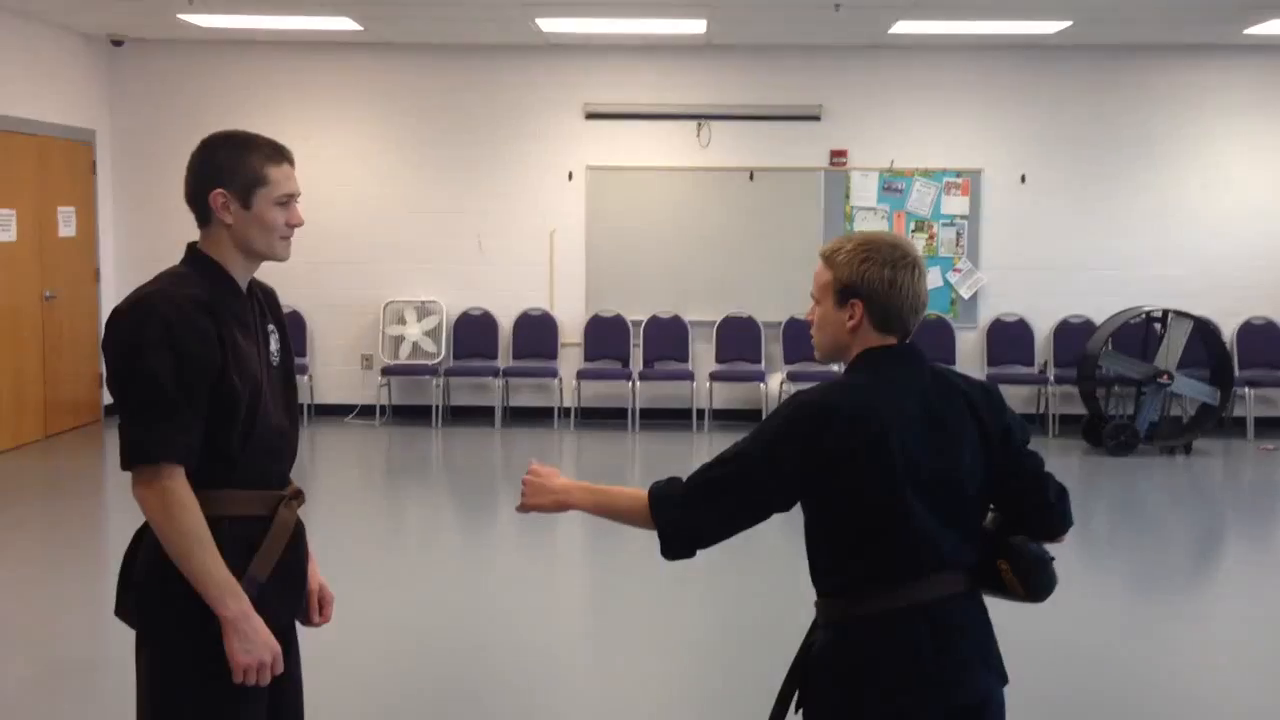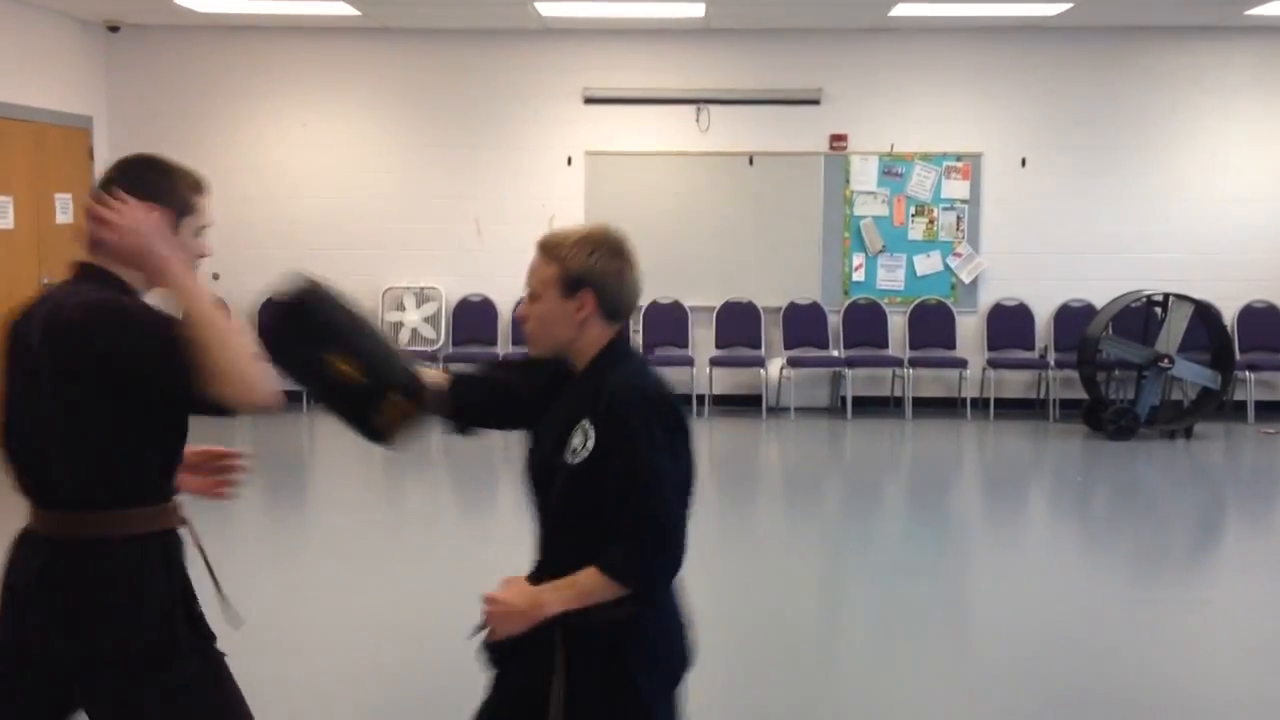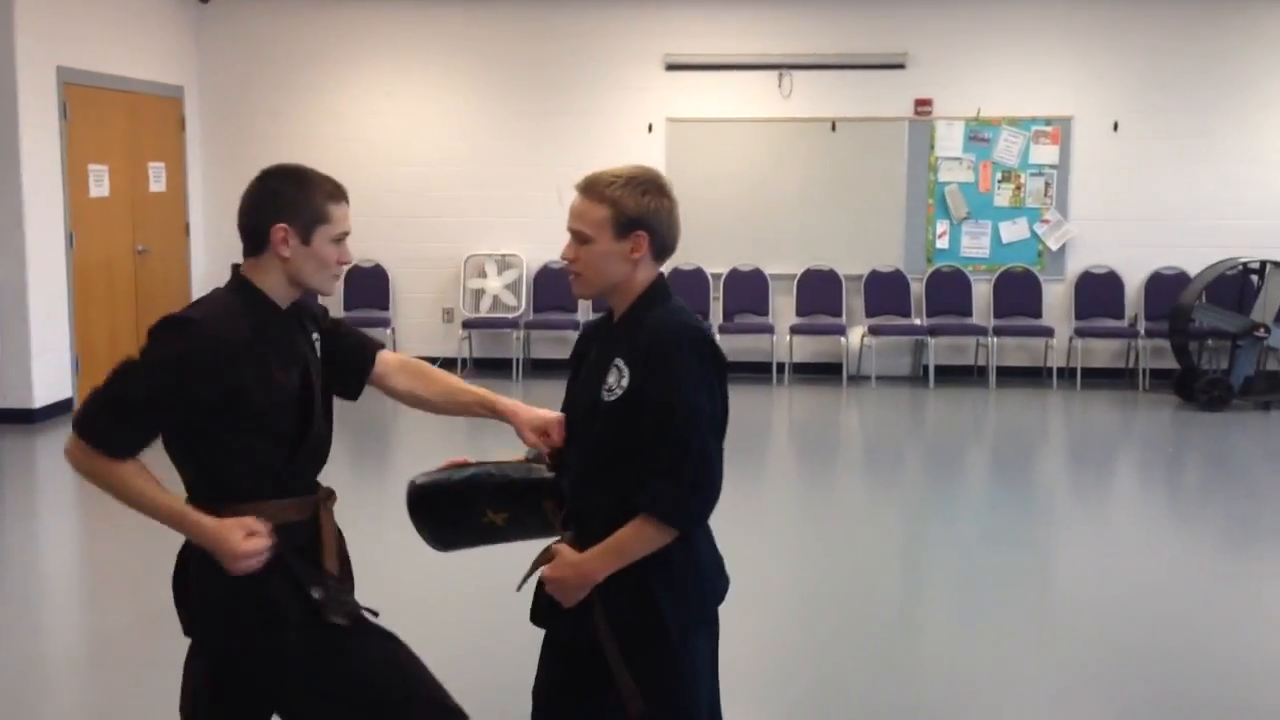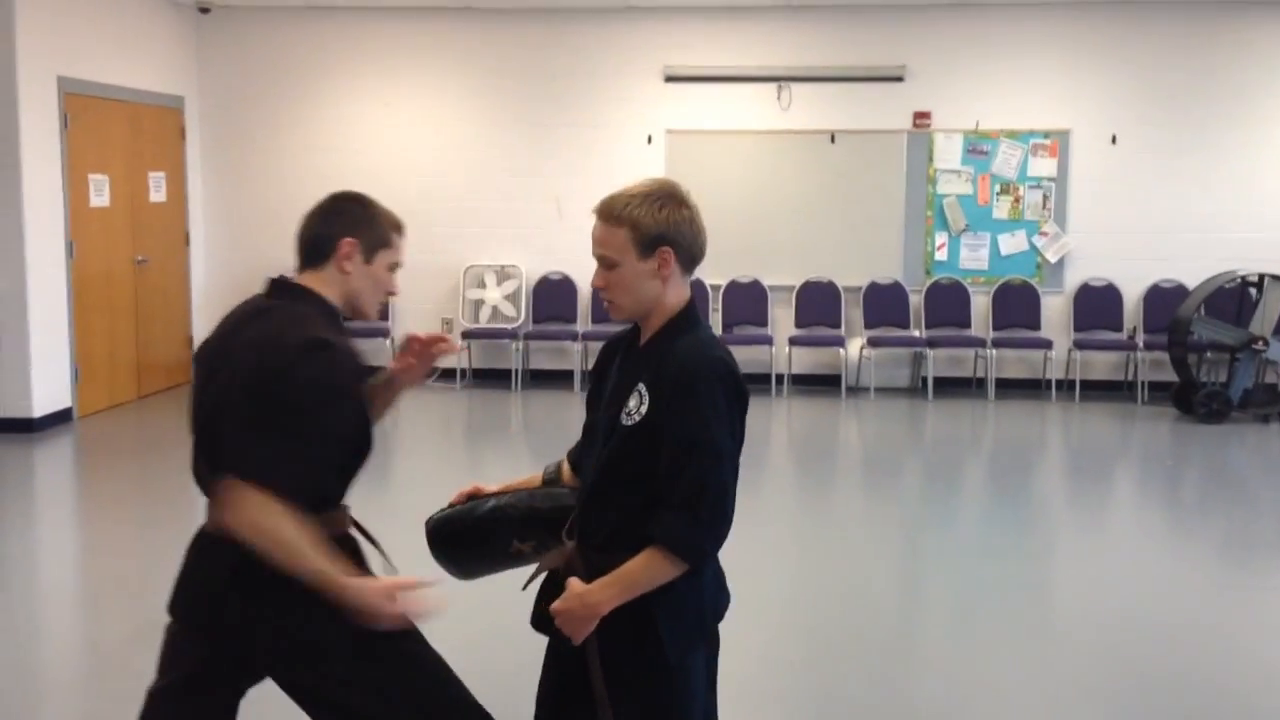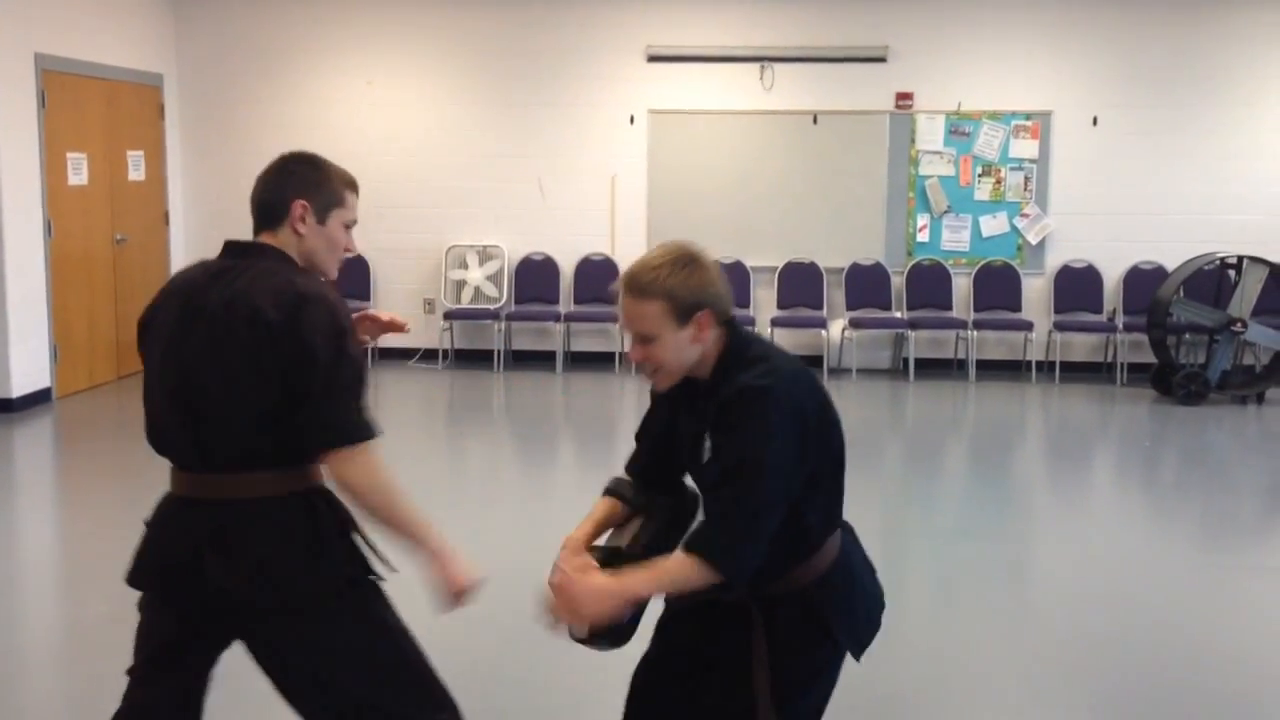
dt=1s
person 1, frame 1
left shoulder: (261, 303)
right shoulder: (163, 316)
right elbow: (158, 481)
left wrist: (299, 560)
right wrist: (235, 612)
left hip: (258, 564)
right hip: (200, 582)
person 1, frame 2
left shoulder: (48, 316)
right shoulder: (115, 323)
right elbow: (255, 391)
left wrist: (171, 467)
right wrist: (172, 271)
left hip: (47, 573)
right hip: (121, 578)
person 1, frame 3
left shoulder: (296, 319)
right shoulder: (200, 338)
left elbow: (393, 371)
right elbow: (90, 448)
left wrist: (505, 407)
right wrist: (207, 532)
left hip: (280, 571)
right hip: (254, 579)
person 1, frame 4
left shoulder: (247, 325)
right shoulder: (318, 354)
right elbow: (247, 507)
left wrist: (395, 382)
right wrist: (349, 589)
left hip: (219, 575)
right hip: (293, 588)
person 1, frame 5
left shoulder: (178, 294)
right shoulder: (307, 303)
right elbow: (346, 459)
right wrist: (438, 554)
left hip: (185, 536)
right hip: (283, 545)
person 2, frame 1
left shoulder: (823, 416)
right shoulder: (975, 402)
left elbow: (694, 508)
right elbow: (1049, 519)
left wrist: (570, 493)
left hip: (868, 661)
right hip: (958, 647)
person 2, frame 2
left shoulder: (643, 408)
right shoulder: (562, 378)
left elbow: (650, 559)
right elbow: (466, 395)
left wrist: (540, 603)
left hip: (619, 644)
right hip: (562, 634)
person 2, frame 3
left shoulder: (676, 342)
right shoulder: (601, 336)
left elbow: (685, 493)
left wrist: (593, 566)
left hip: (656, 588)
right hip: (596, 580)
person 2, frame 4
left shoulder: (702, 371)
right shoulder: (621, 352)
left elbow: (696, 529)
left wrist: (600, 597)
right wrist: (509, 492)
left hip: (656, 609)
right hip: (591, 595)
person 2, frame 5
left shoulder: (769, 396)
right shoulder: (685, 378)
left elbow: (733, 542)
right elbow: (648, 474)
left wrist: (621, 589)
right wrist: (581, 538)
left hip: (804, 599)
right hip: (734, 581)
